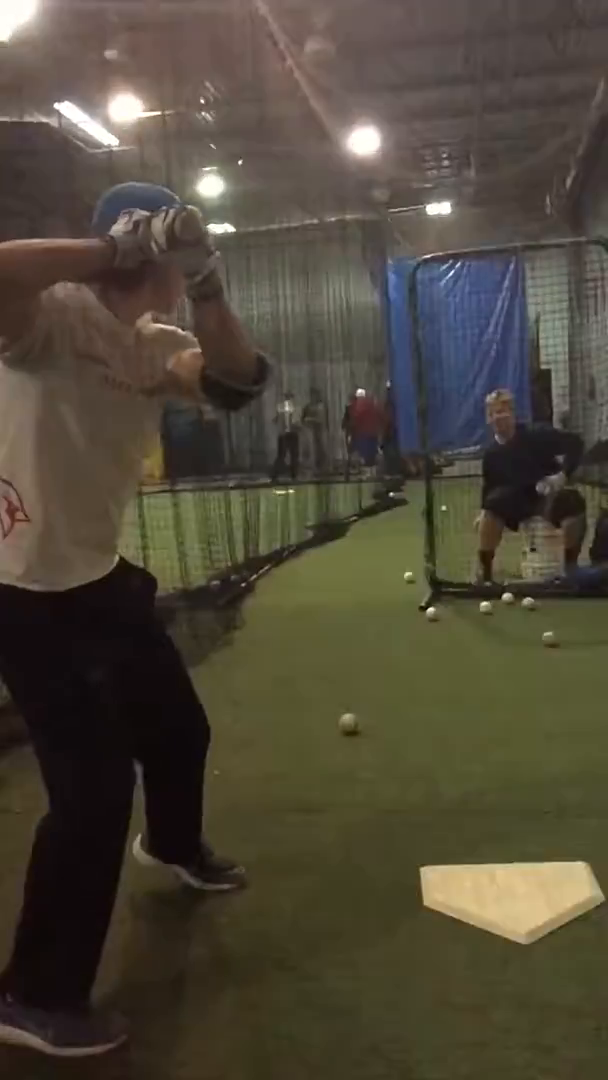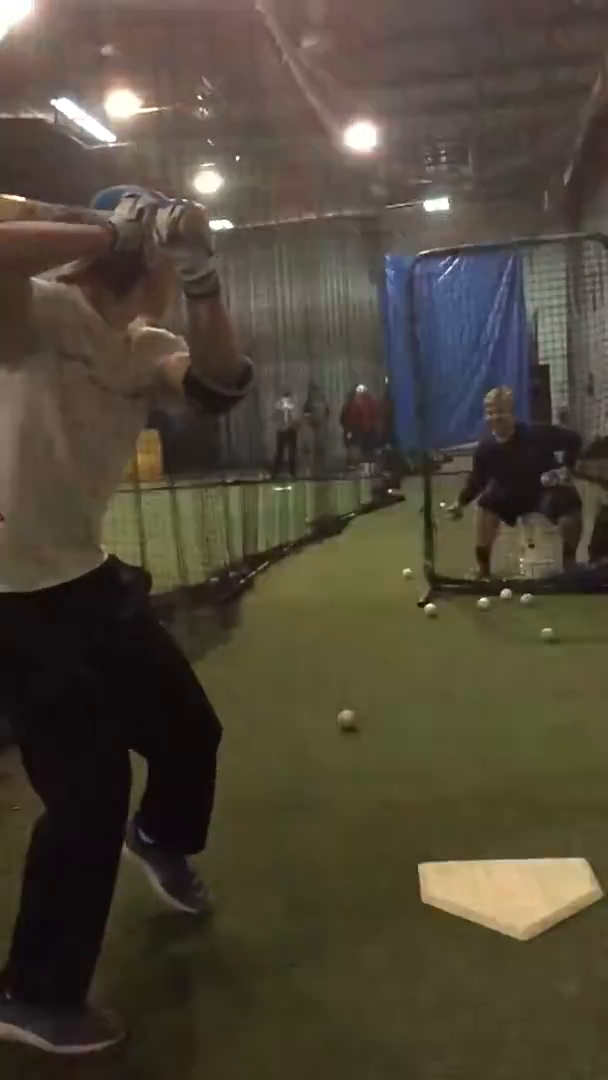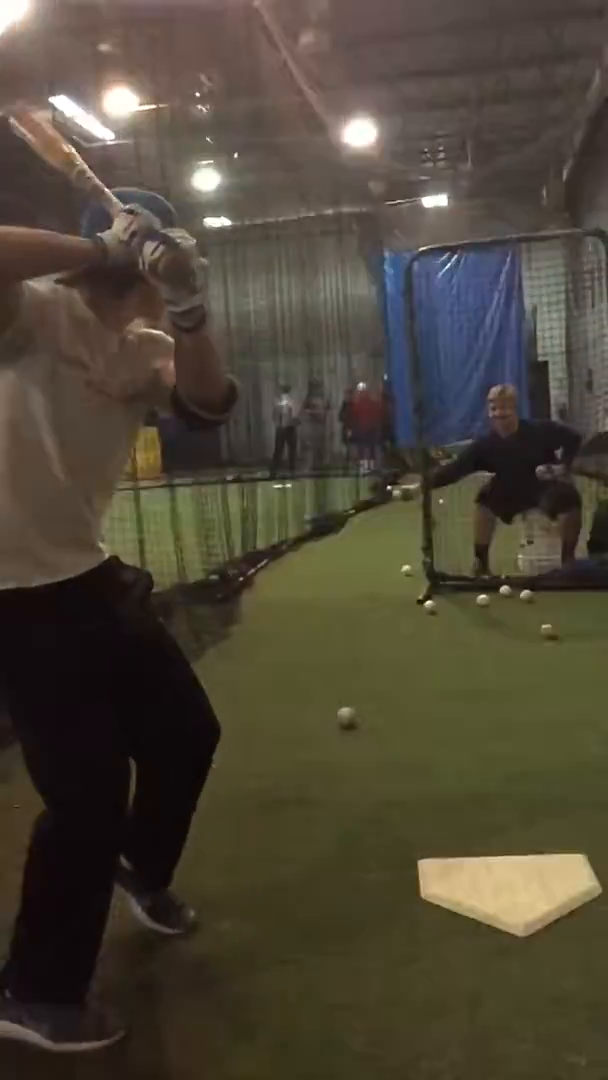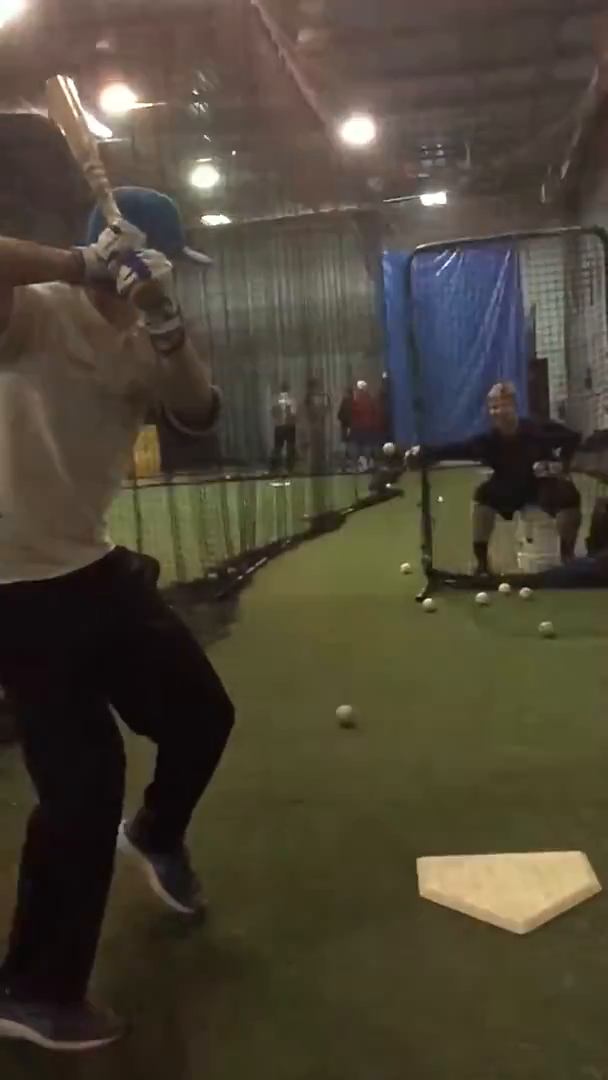
dt=1s
person 1, frame 1
left shoulder: (156, 345)
left elbow: (236, 381)
left wrist: (205, 284)
right wrist: (114, 246)
left hip: (101, 577)
left knee: (177, 730)
right knee: (94, 784)
left ankle: (173, 843)
person 1, frame 2
left shoulder: (146, 349)
left elbow: (221, 384)
left wrist: (203, 280)
right wrist: (113, 234)
left hip: (89, 577)
left knee: (188, 729)
right knee: (89, 789)
left ankle: (160, 838)
person 1, frame 3
left shoulder: (144, 349)
left elbow: (208, 402)
left wrist: (187, 303)
right wrist: (105, 247)
left hip: (91, 576)
left knee: (186, 733)
right knee: (88, 787)
left ankle: (142, 867)
person 1, frame 4
left shoulder: (143, 343)
left elbow: (198, 411)
left wrist: (165, 322)
right wrist: (82, 264)
left hip: (96, 567)
left knee: (201, 715)
right knee: (83, 778)
left ankle: (156, 834)
